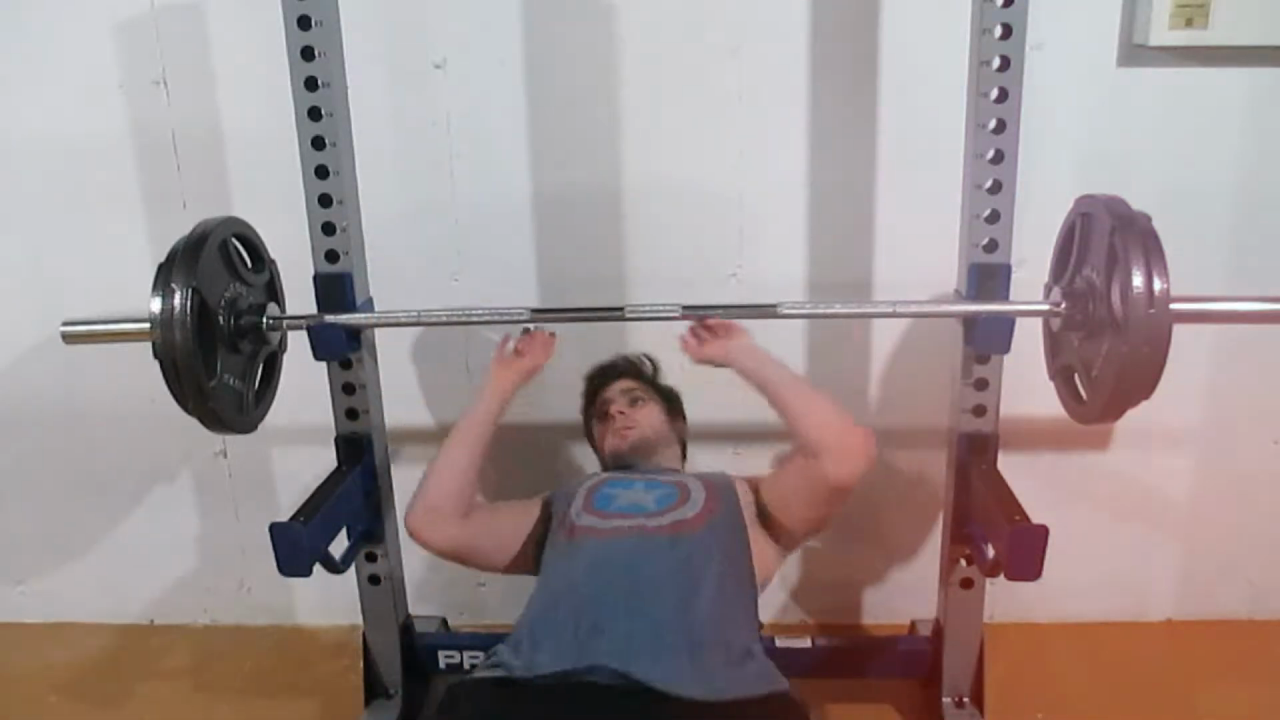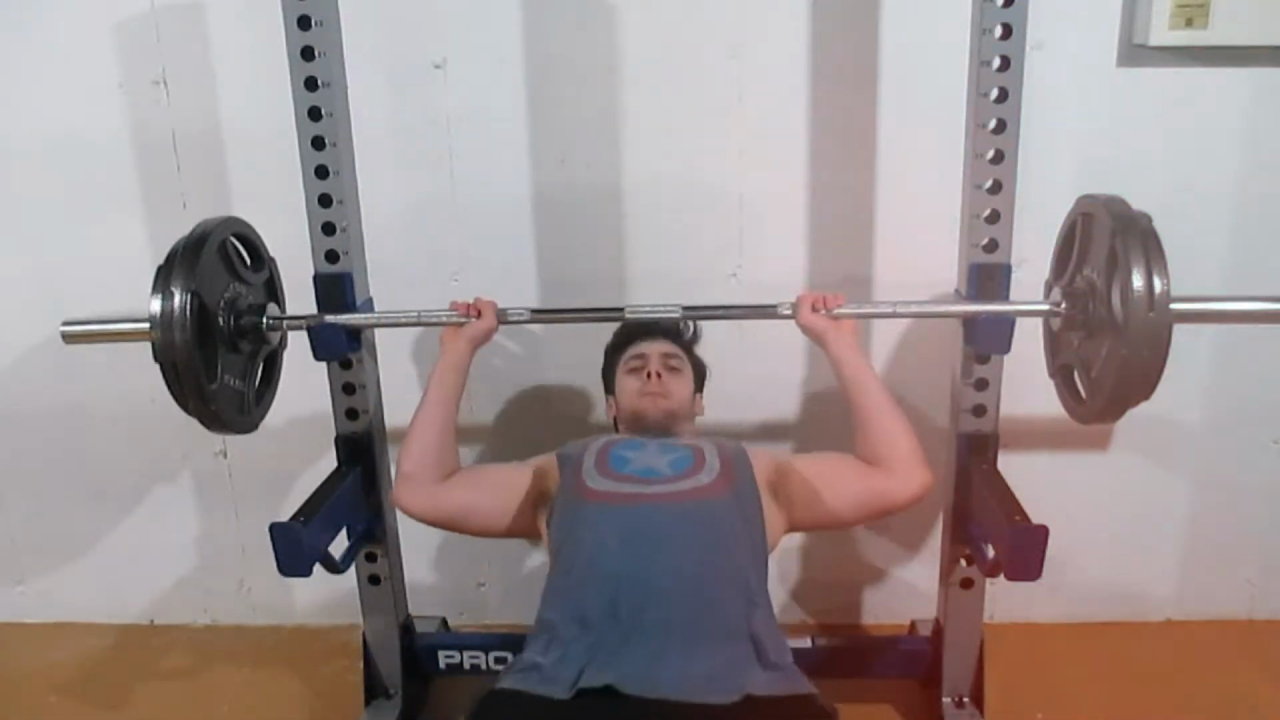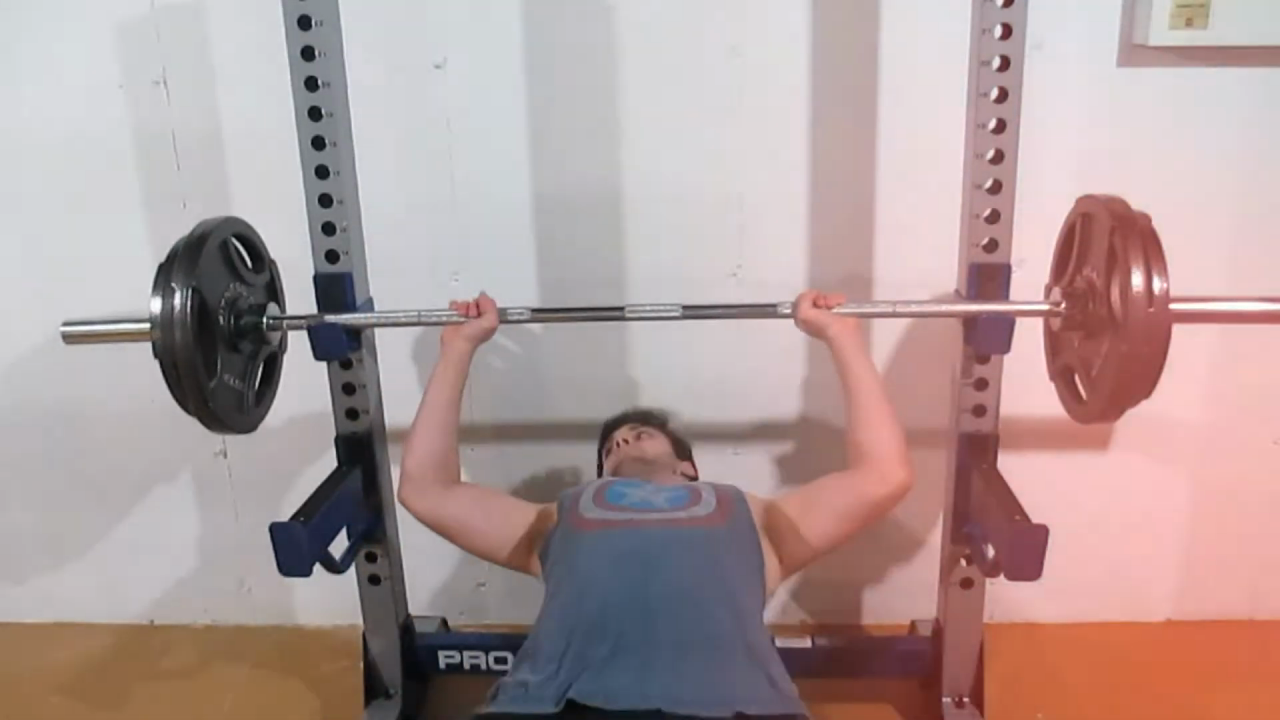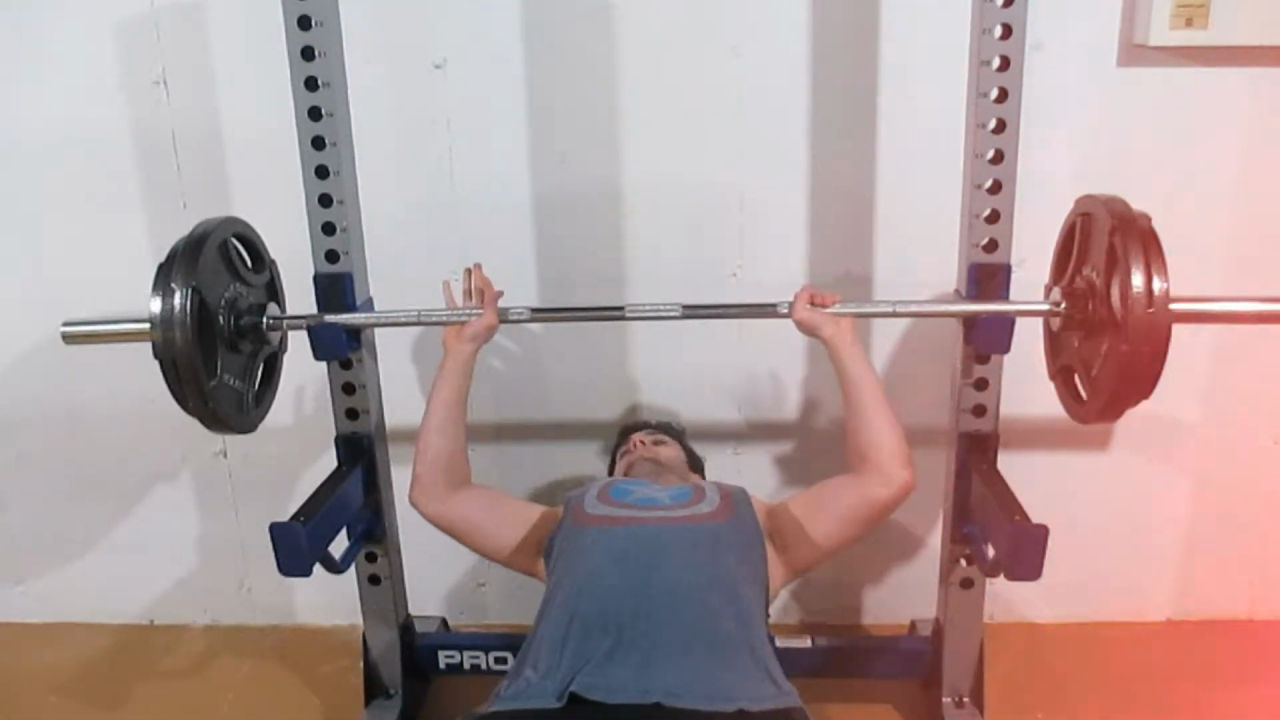
dt=0.7s
person 1, frame 1
left shoulder: (739, 501)
right shoulder: (558, 508)
left elbow: (845, 455)
right elbow: (434, 521)
left wrist: (746, 356)
right wrist: (501, 386)
person 1, frame 2
left shoulder: (751, 468)
right shoulder: (561, 472)
left elbow: (901, 477)
right elbow: (419, 488)
left wrist: (837, 342)
right wrist: (458, 350)
person 1, frame 3
left shoulder: (747, 517)
right shoulder: (560, 520)
left elbow: (882, 476)
right elbow: (426, 488)
left wrist: (842, 337)
right wrist: (459, 349)
person 1, frame 4
left shoulder: (751, 519)
right shoulder: (565, 523)
left elbow: (886, 477)
right elbow: (436, 490)
left wrist: (837, 337)
right wrist: (463, 348)
